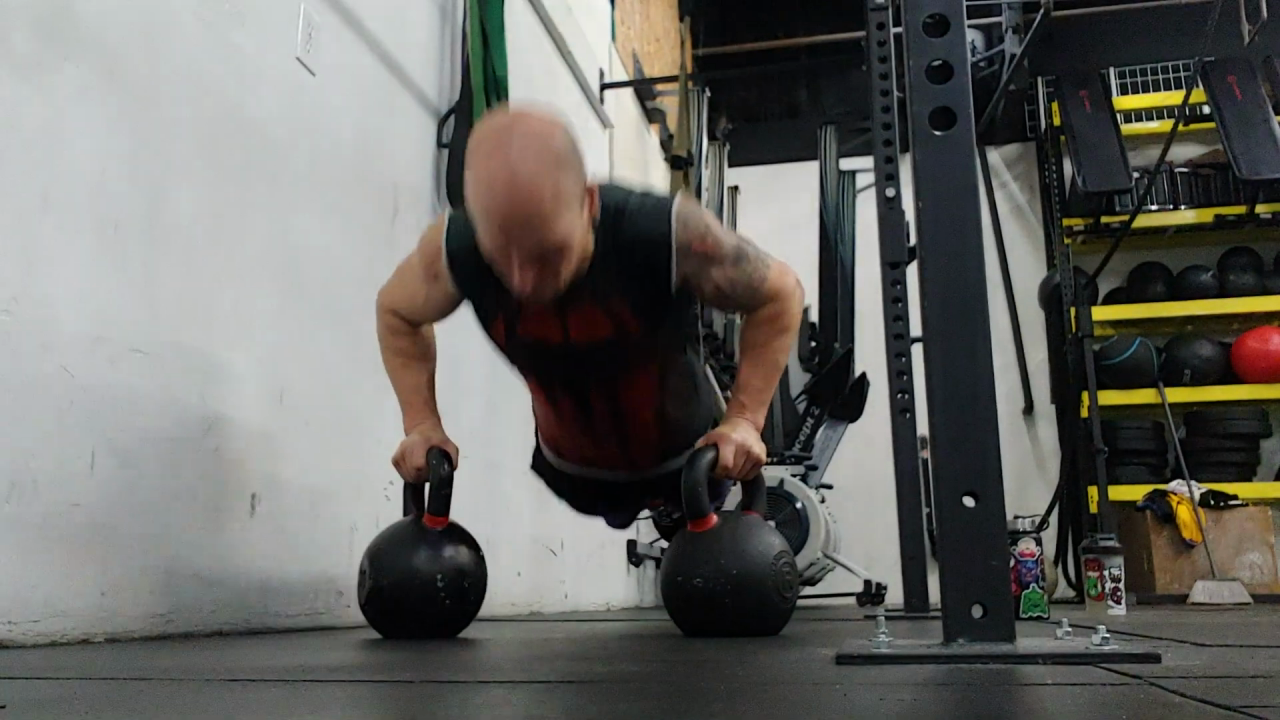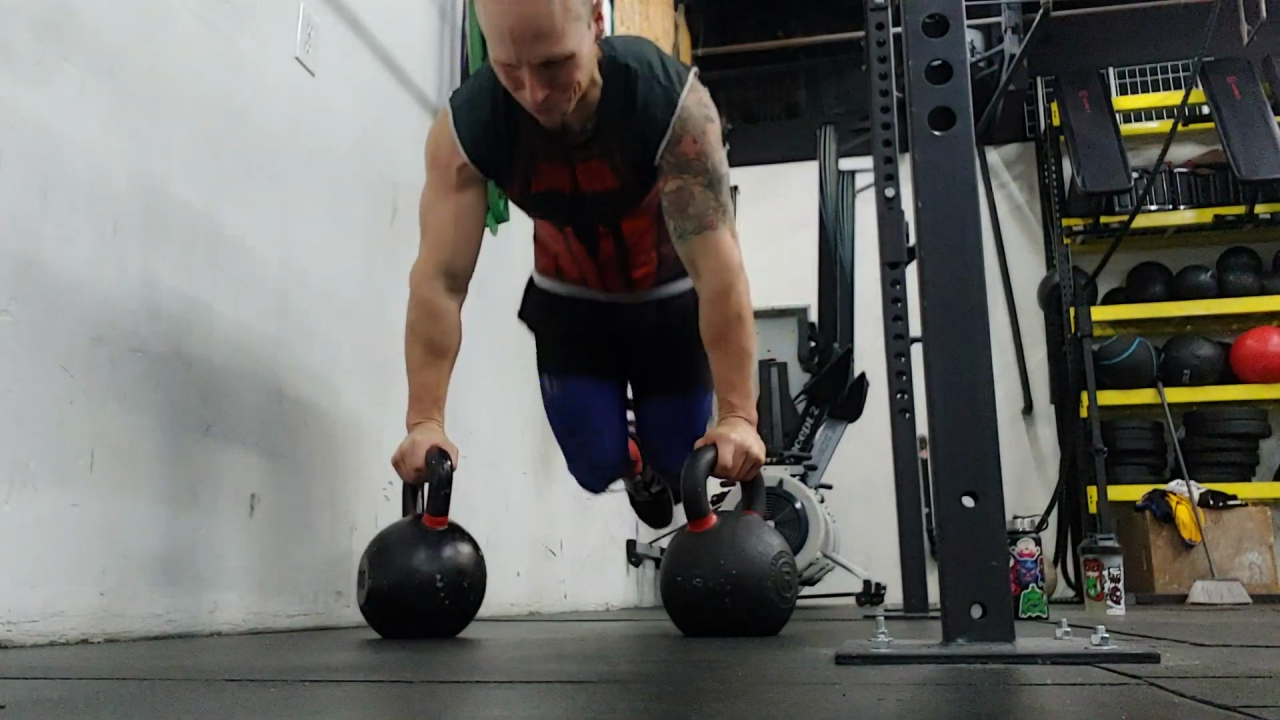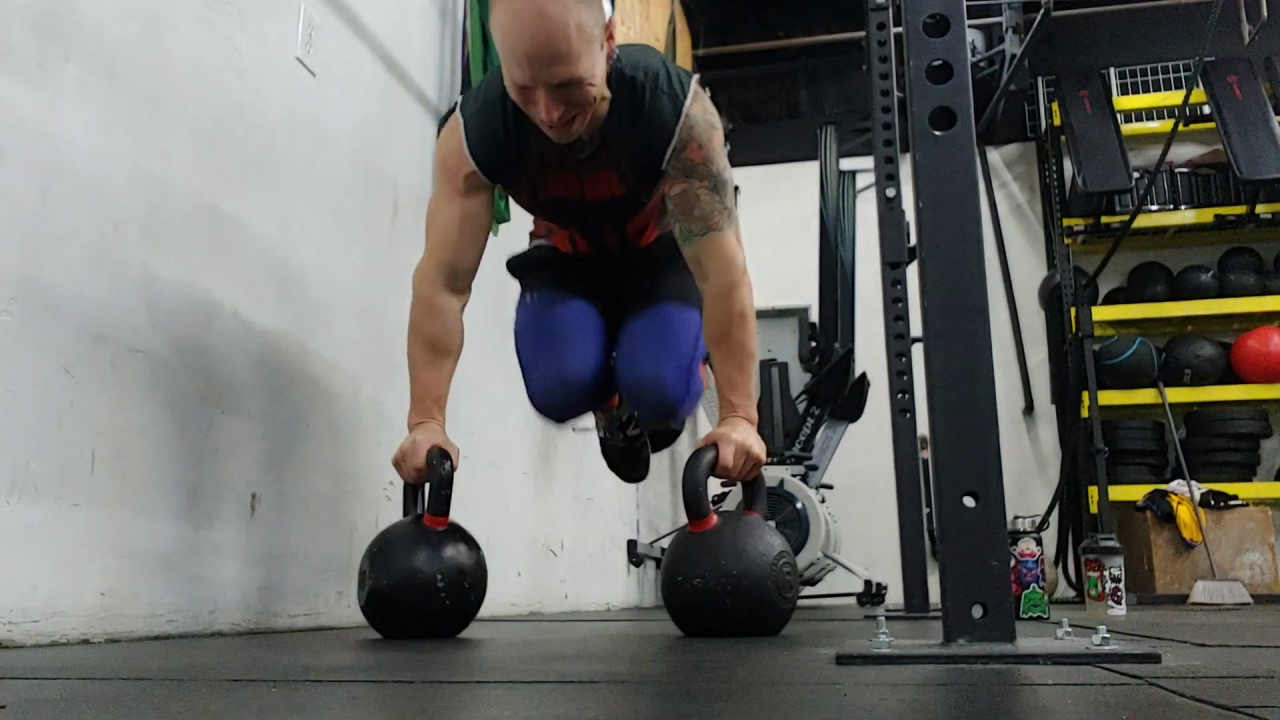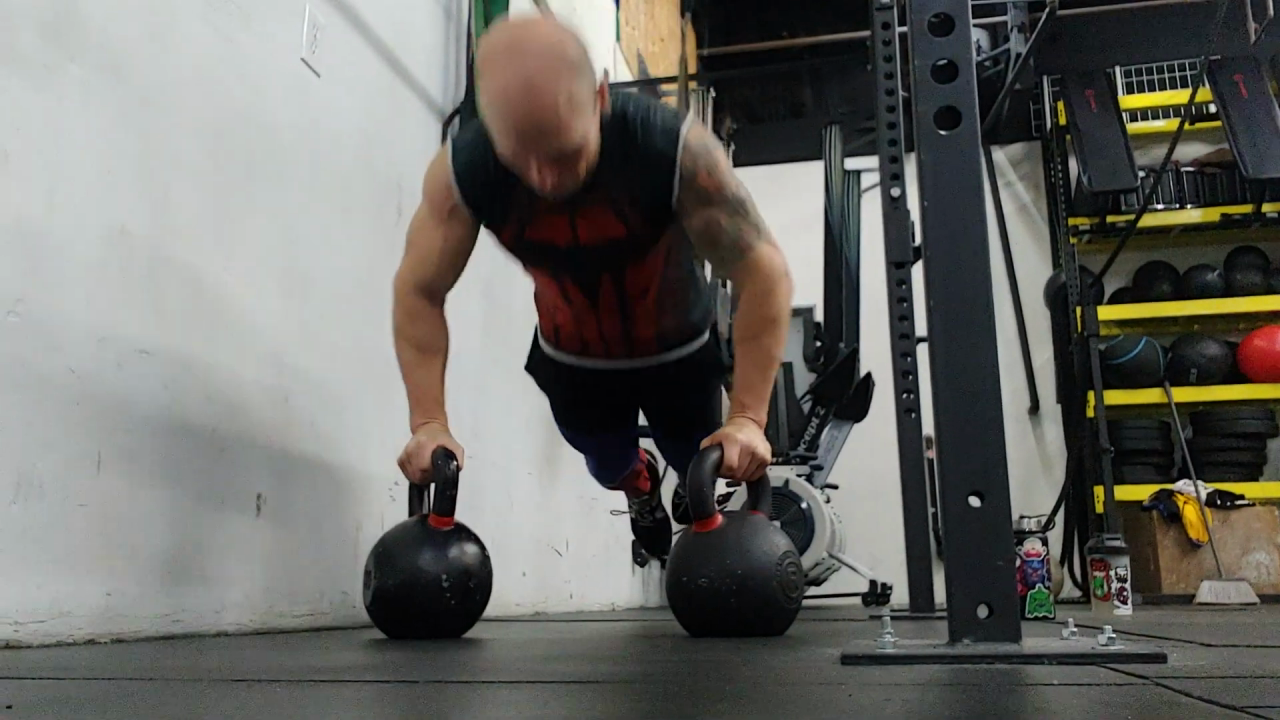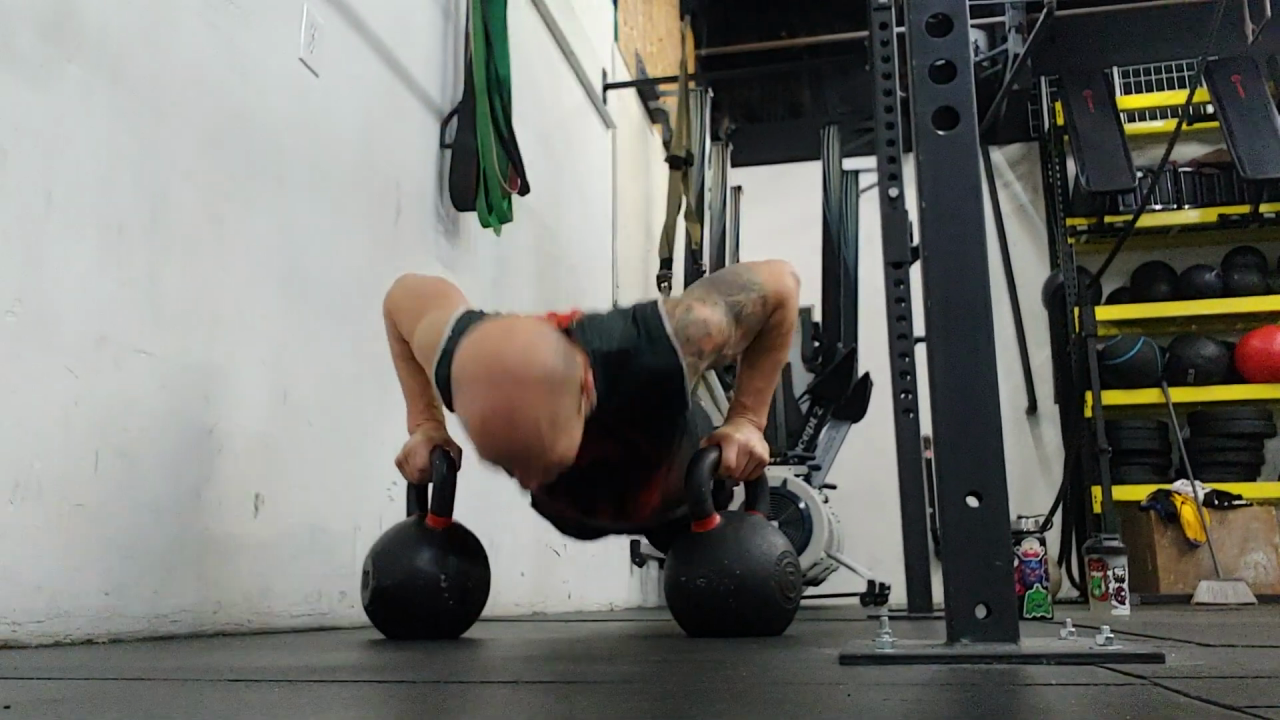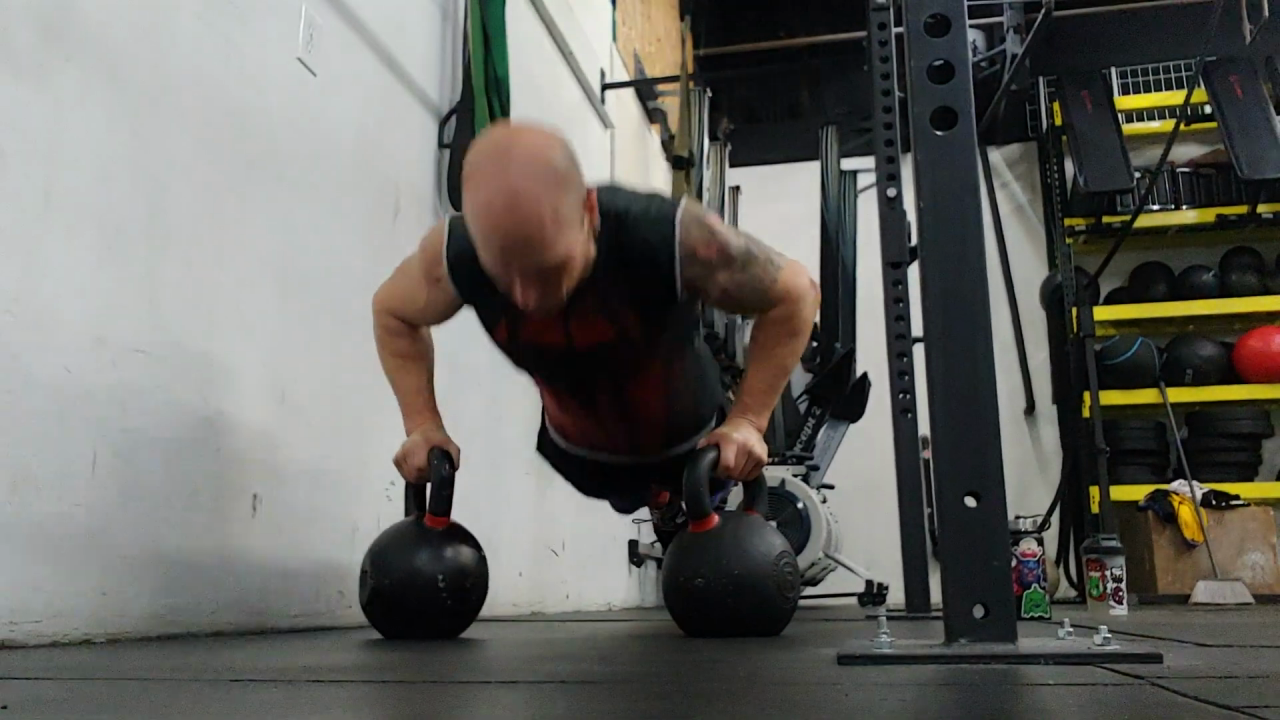
dt=0.4s
person 1, frame 1
left shoulder: (668, 233)
right shoulder: (454, 247)
left elbow: (779, 293)
right elbow: (398, 311)
left wrist: (745, 419)
right wrist: (422, 426)
left hip: (682, 450)
right hip: (571, 461)
right knee: (620, 513)
right ankle: (650, 503)
person 1, frame 2
left shoulder: (670, 98)
right shoulder: (465, 124)
left elbow: (716, 266)
right elbow: (441, 279)
left wrist: (737, 418)
right wrist: (424, 422)
left hip: (667, 293)
right hip: (568, 297)
left knee: (675, 463)
right knee: (596, 467)
left ankle: (665, 464)
right ankle: (635, 466)
person 1, frame 3
left shoulder: (675, 104)
right shoulder: (474, 129)
left elbow: (721, 268)
right elbow: (444, 280)
left wrist: (738, 417)
right wrist: (426, 421)
left hip: (660, 256)
right hip: (564, 261)
left knee: (659, 389)
right knee: (559, 386)
right ankle: (610, 403)
person 1, frame 4
left shoulder: (673, 147)
right shoulder: (463, 170)
left elbow: (764, 273)
right elbow: (420, 292)
left wrist: (749, 413)
right wrist: (429, 418)
left hip: (678, 353)
right hip: (572, 362)
right knee: (612, 471)
right ankle: (640, 483)
person 1, frame 5
left shoulder: (663, 352)
right shoulder: (456, 362)
left elbow: (780, 283)
right elbow: (401, 295)
left wrist: (747, 420)
right wrist: (425, 423)
person 1, frame 6
left shoulder: (671, 235)
right shoulder: (455, 254)
left elbow: (794, 294)
right elbow: (393, 311)
left wrist: (749, 421)
right wrist: (423, 427)
left hip: (687, 437)
right hip: (581, 448)
right ankle: (663, 500)
